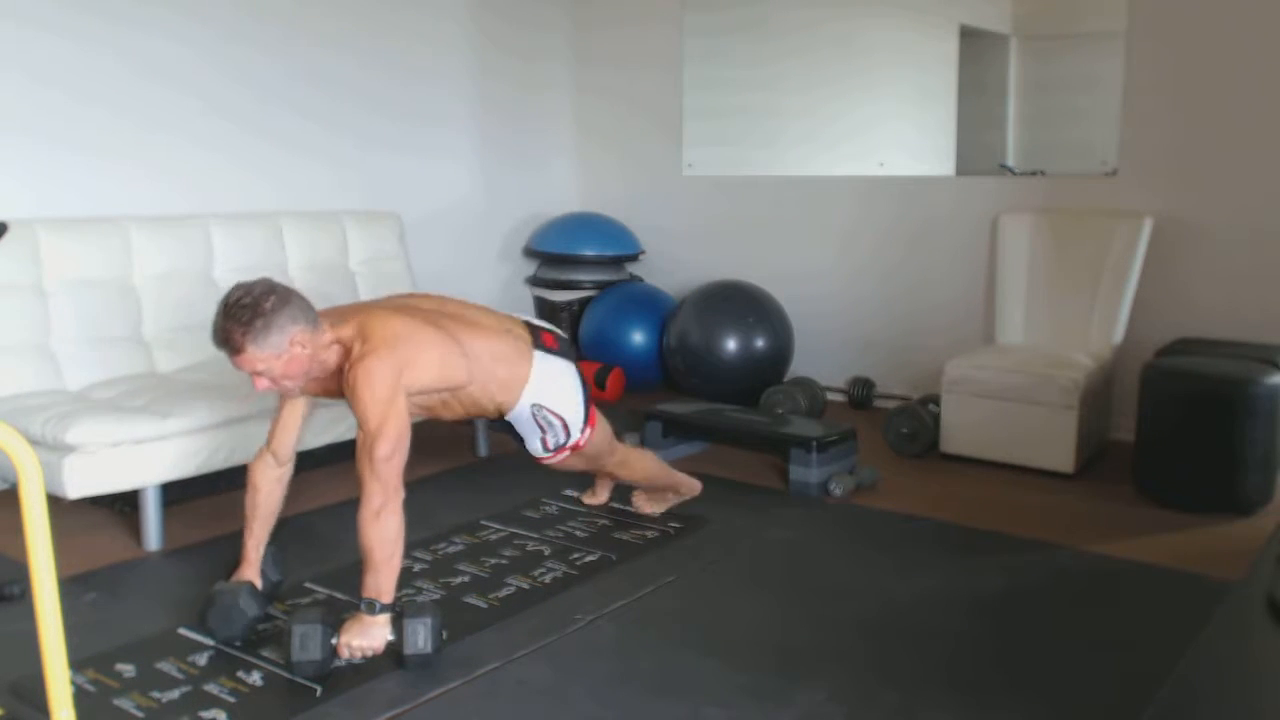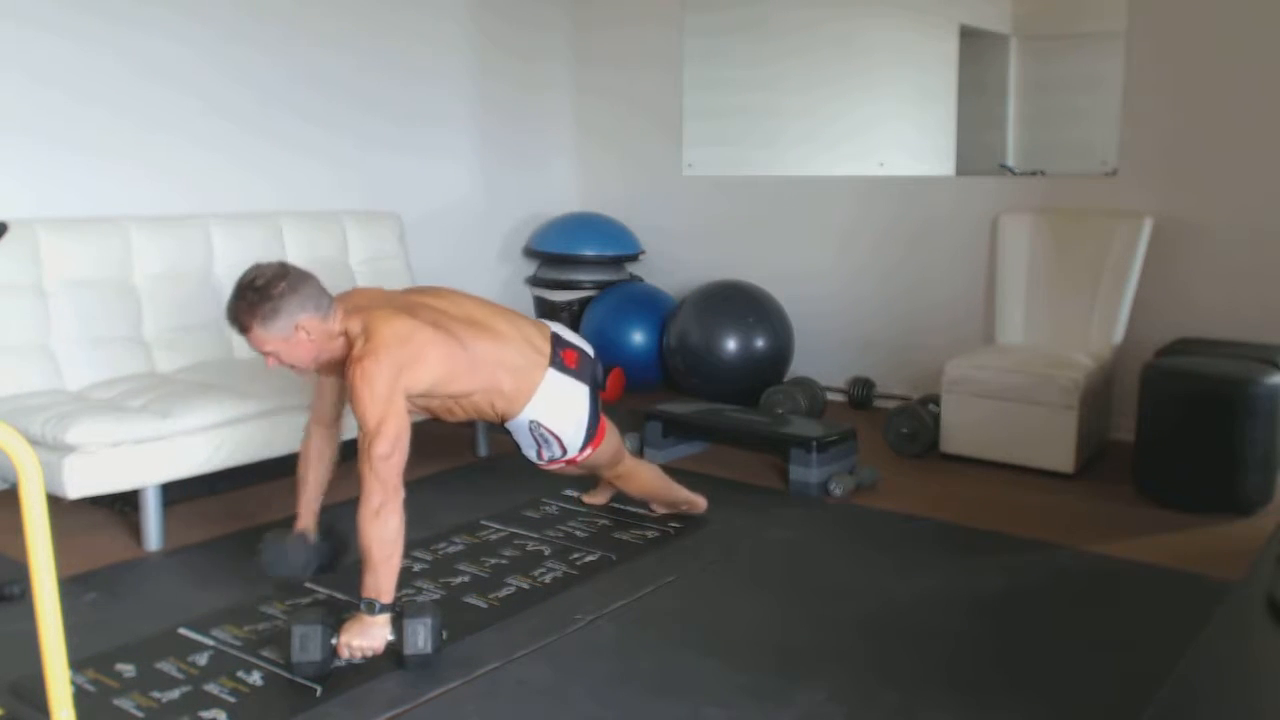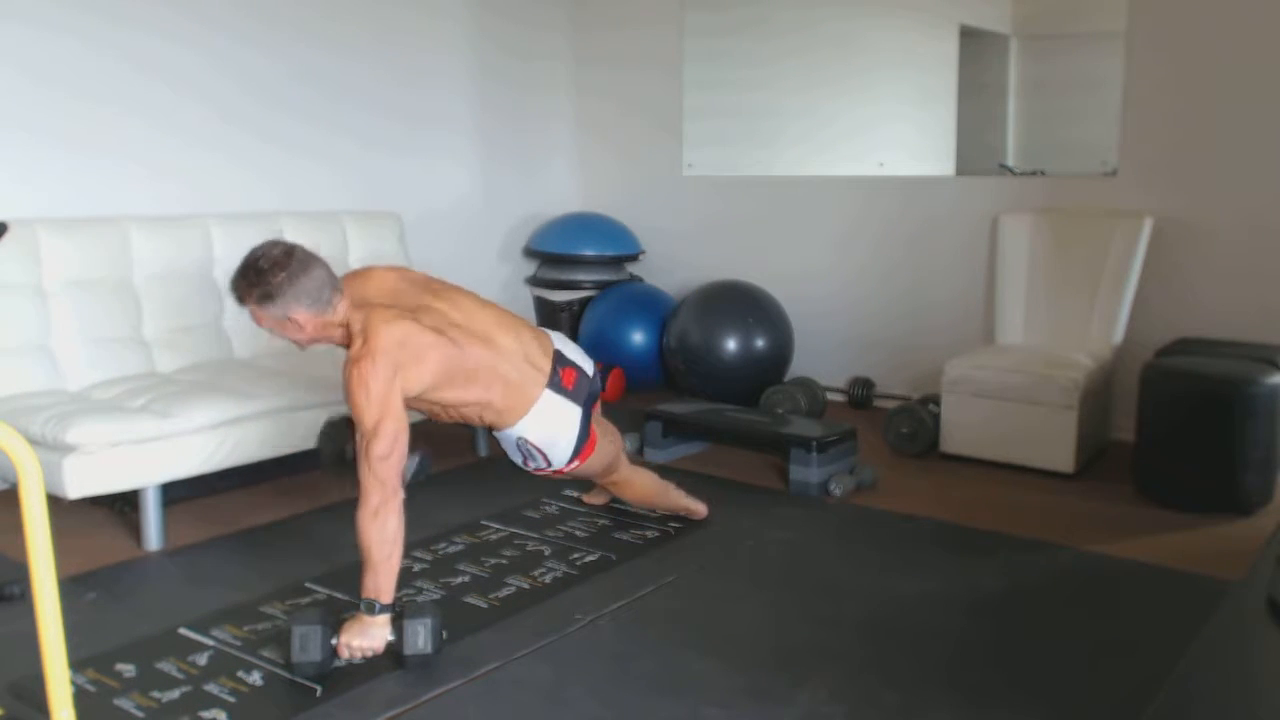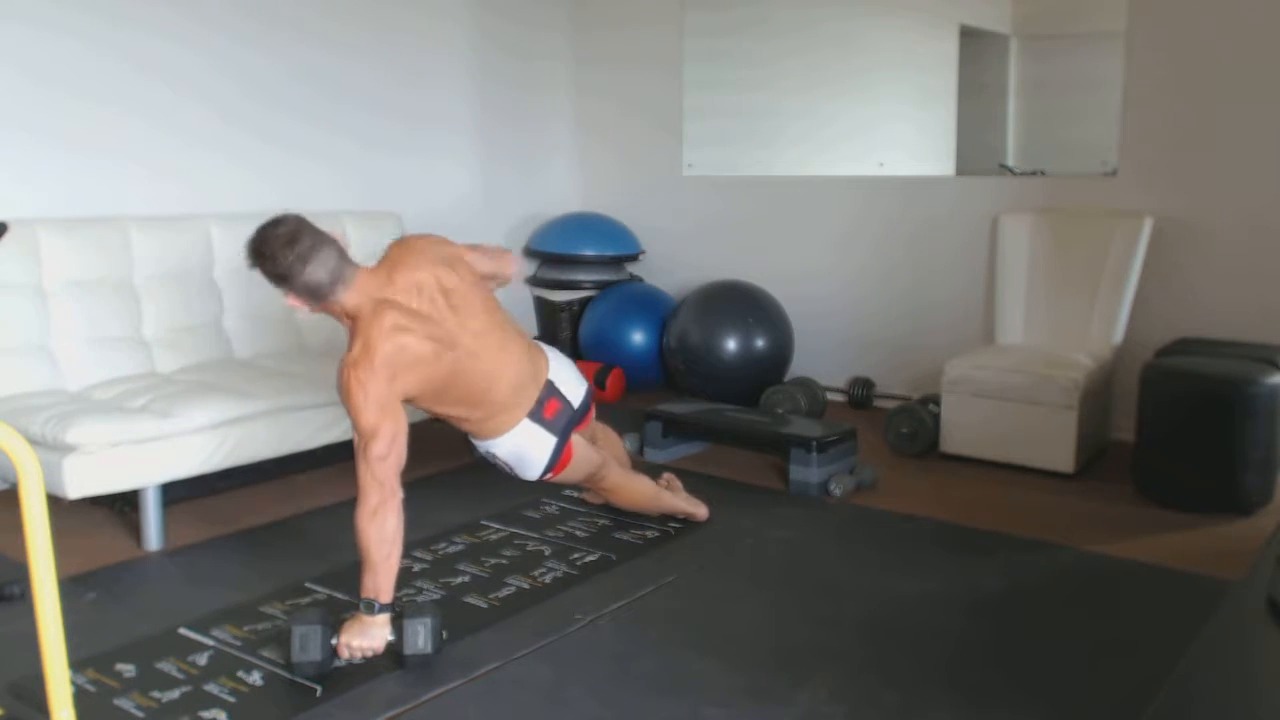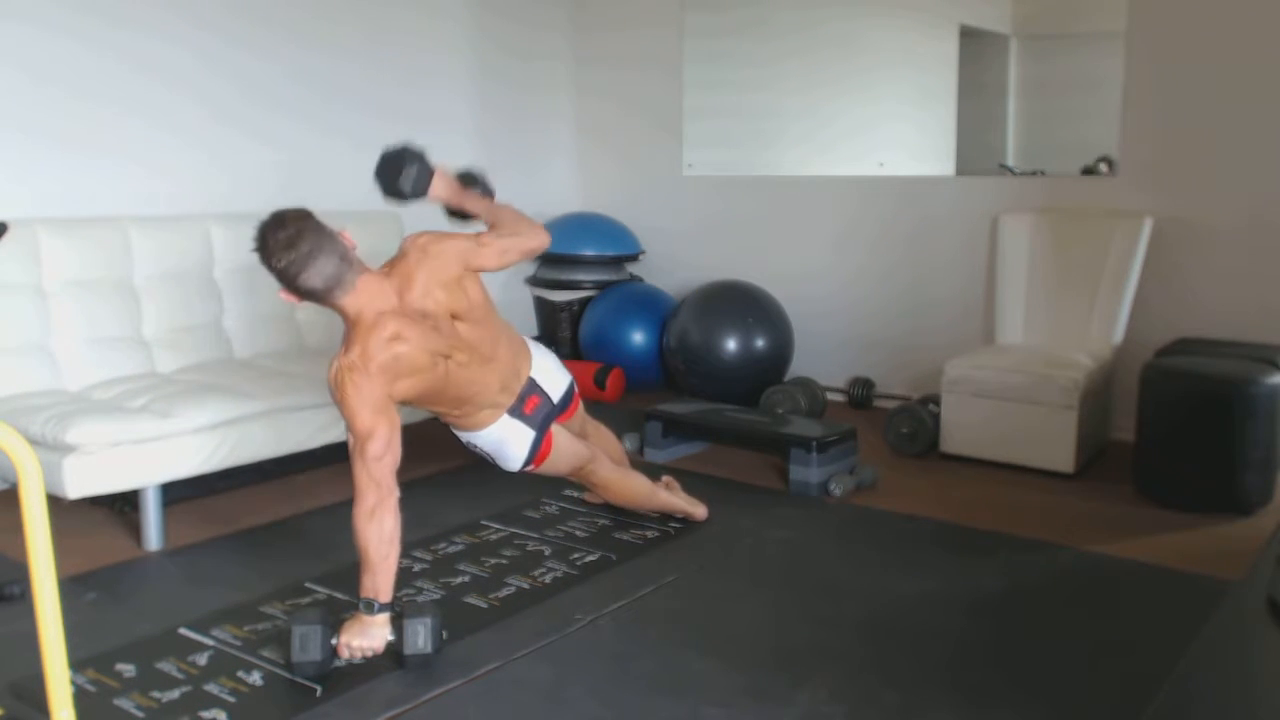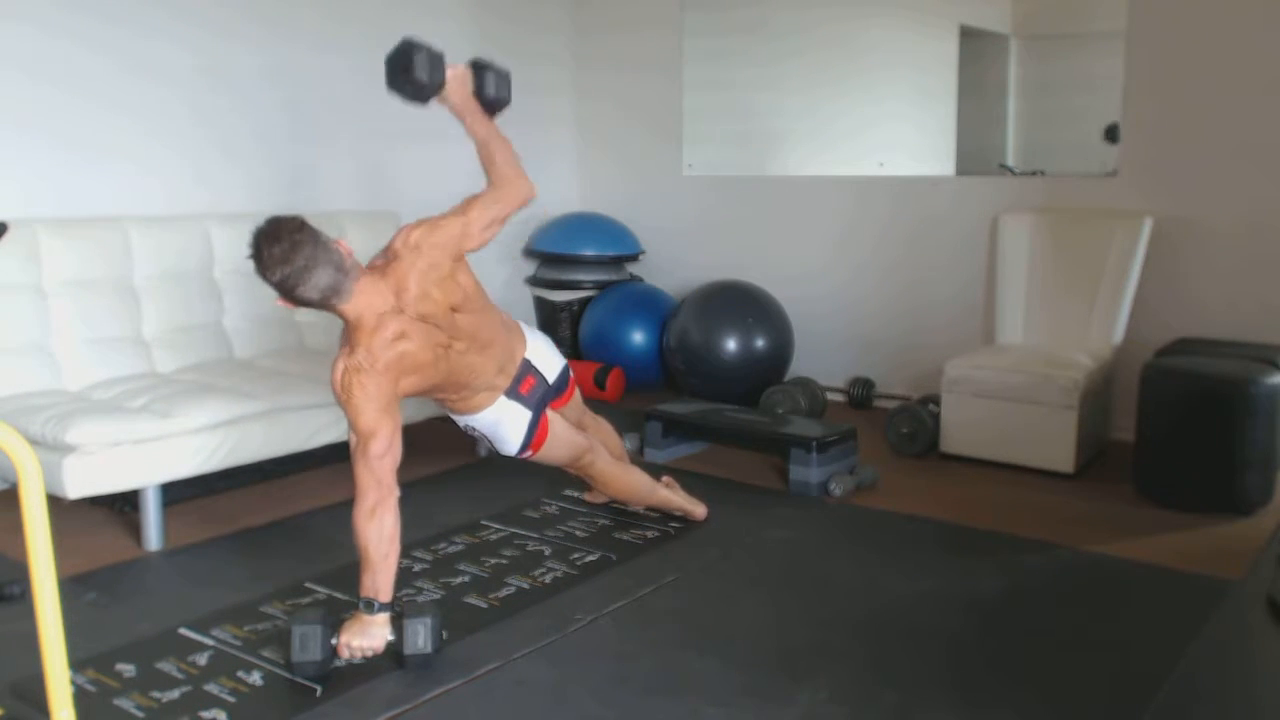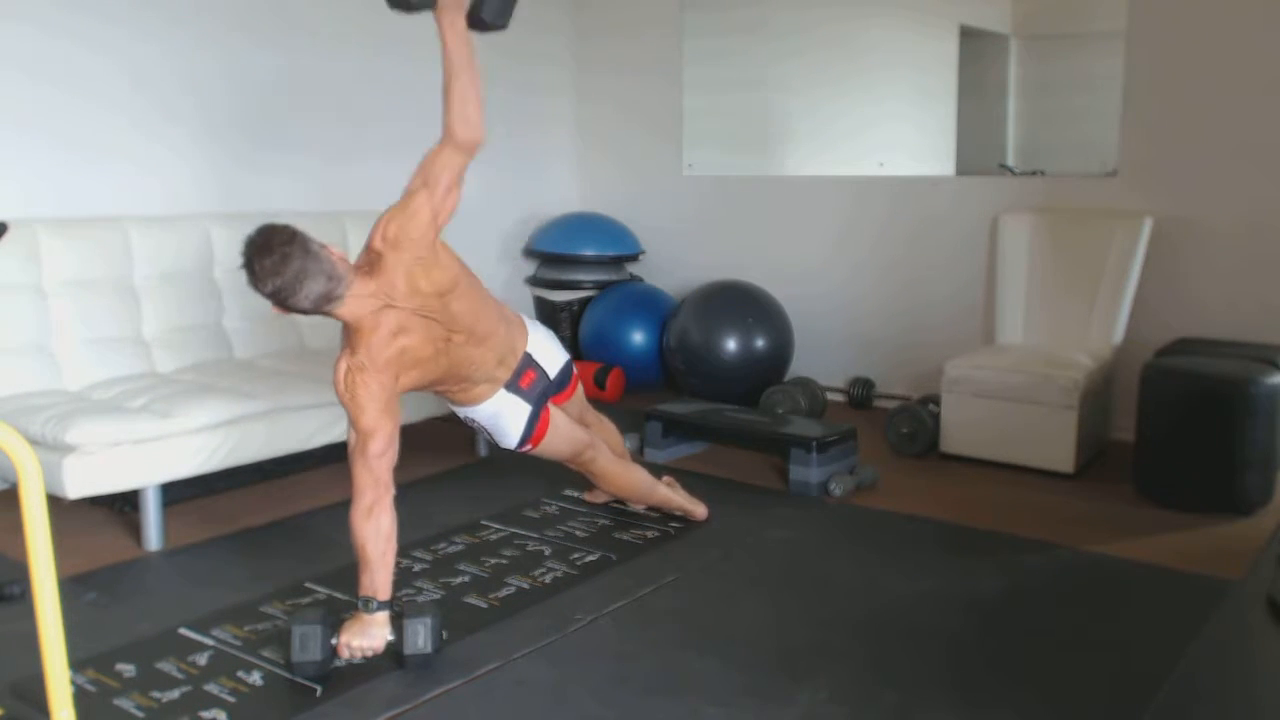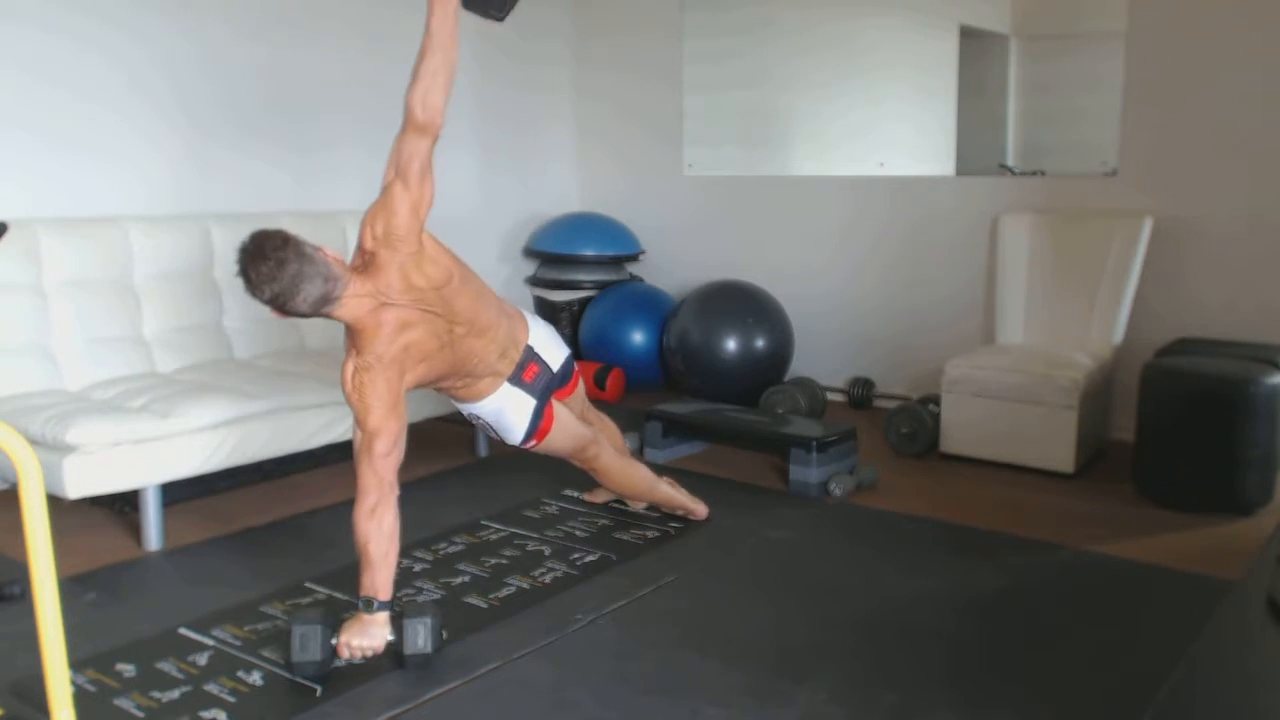
dt=0.2s
person 1, frame 1
left shoulder: (371, 364)
right shoulder: (307, 347)
left elbow: (382, 497)
right elbow: (273, 460)
left wrist: (375, 614)
right wrist: (250, 565)
left hip: (540, 381)
right hip: (512, 345)
left knee: (606, 455)
left ankle: (680, 486)
right ankle: (604, 475)
person 1, frame 2
left shoulder: (372, 362)
right shoulder: (335, 323)
left elbow: (382, 497)
right elbow: (322, 426)
left wrist: (375, 614)
right wrist: (305, 522)
left hip: (552, 400)
right hip: (552, 347)
left knee: (612, 463)
right knee: (597, 444)
left ankle: (685, 501)
right ankle: (609, 477)
person 1, frame 3
left shoulder: (372, 362)
right shoulder: (364, 283)
left elbow: (382, 496)
left wrist: (374, 614)
right wrist: (373, 439)
left hip: (545, 421)
right hip: (562, 357)
left knee: (609, 470)
right knee: (596, 435)
left ankle: (685, 505)
right ankle: (612, 475)
person 1, frame 4
left shoulder: (365, 368)
right shoulder: (415, 253)
left elbow: (381, 495)
right elbow: (507, 265)
left wrist: (374, 614)
left hip: (523, 437)
right hip: (557, 373)
left knee: (599, 475)
right knee: (594, 434)
left ankle: (685, 507)
right ankle: (622, 479)
person 1, frame 5
left shoulder: (358, 372)
right shoulder: (430, 254)
left elbow: (378, 497)
right elbow: (534, 237)
left wrist: (374, 615)
right wrist: (458, 194)
left hip: (503, 429)
right hip: (537, 370)
left knee: (591, 468)
right knee: (586, 429)
left ankle: (683, 506)
right ankle: (630, 481)
person 1, frame 6
left shoulder: (362, 372)
right shoulder: (421, 250)
left elbow: (378, 498)
right elbow: (516, 188)
left wrist: (374, 614)
right wrist: (464, 102)
left hip: (500, 410)
right hip: (531, 353)
left knee: (588, 460)
right knee: (589, 426)
left ankle: (684, 506)
right ankle: (643, 489)
person 1, frame 7
left shoulder: (363, 370)
right shoulder: (401, 243)
left elbow: (373, 492)
right elbow: (465, 136)
left wrist: (373, 613)
left hip: (501, 402)
right hip: (533, 345)
left knee: (588, 456)
right knee: (587, 422)
left ankle: (685, 507)
right ankle: (634, 487)
person 1, frame 8
left shoulder: (372, 368)
right shoulder: (389, 241)
left elbow: (378, 491)
right elbow: (424, 120)
left wrist: (374, 613)
left hip: (506, 397)
right hip: (534, 340)
left knee: (590, 451)
right knee: (591, 422)
left ankle: (685, 505)
right ankle: (634, 487)
